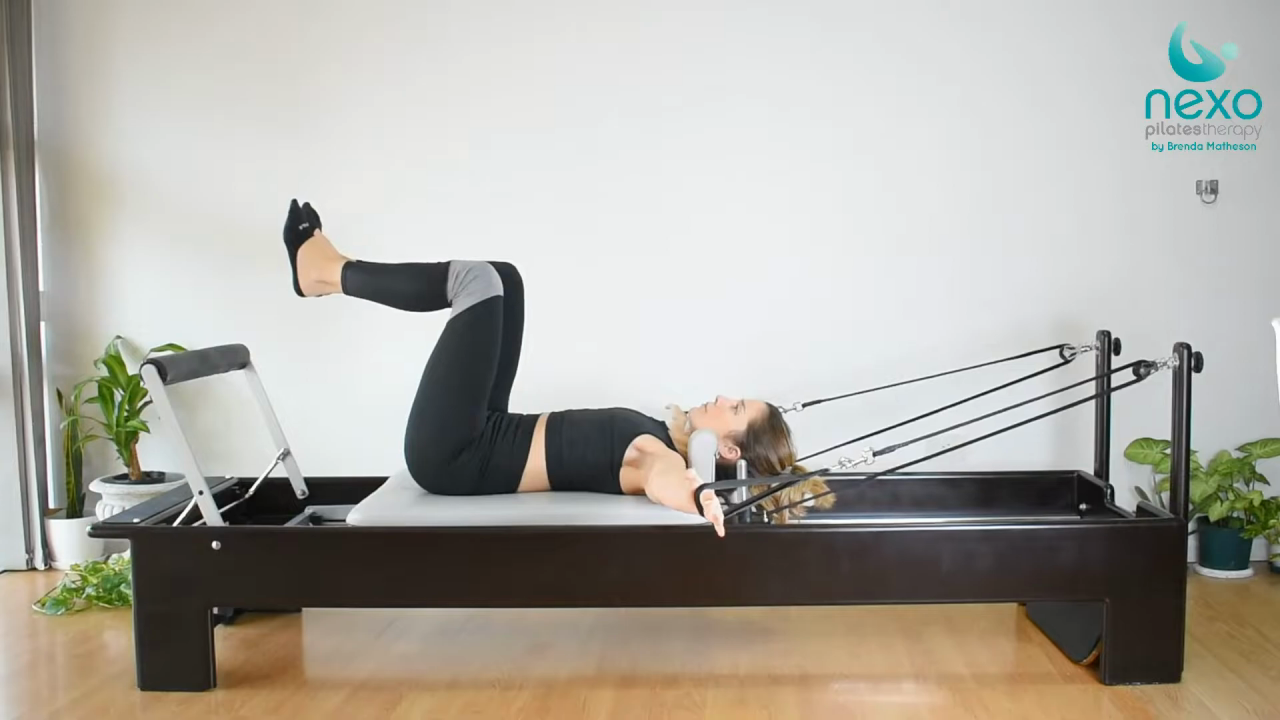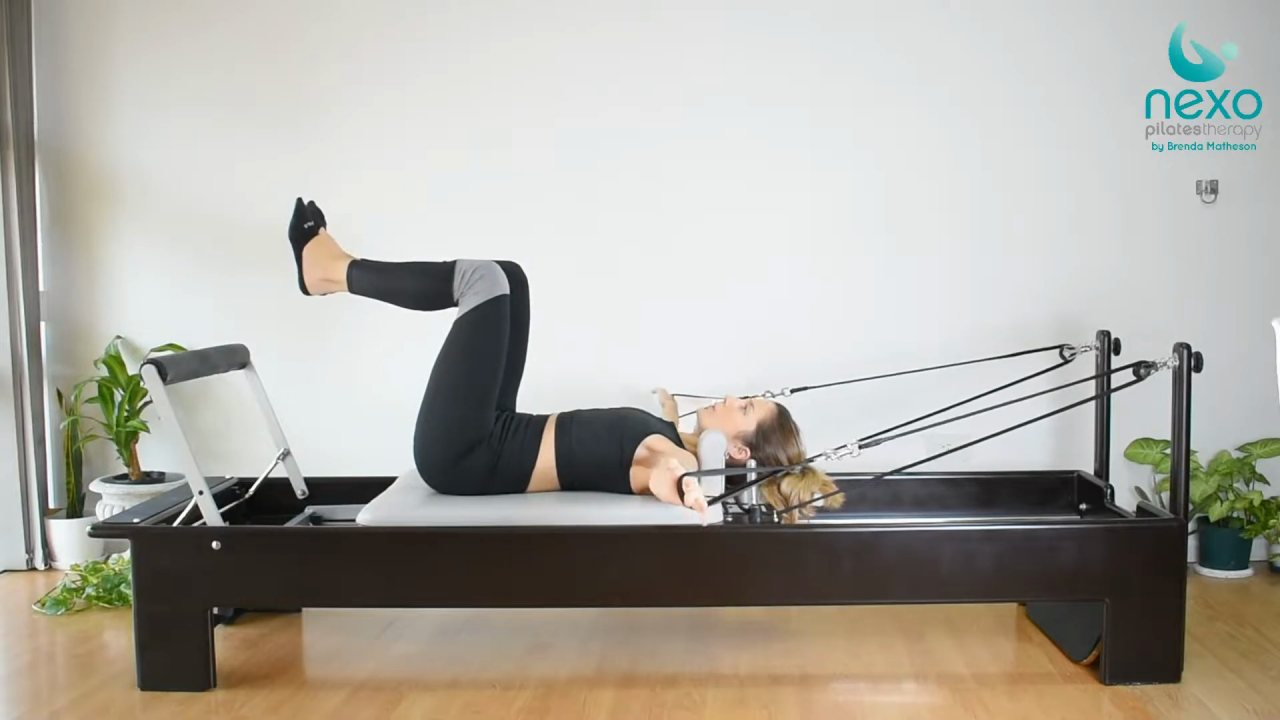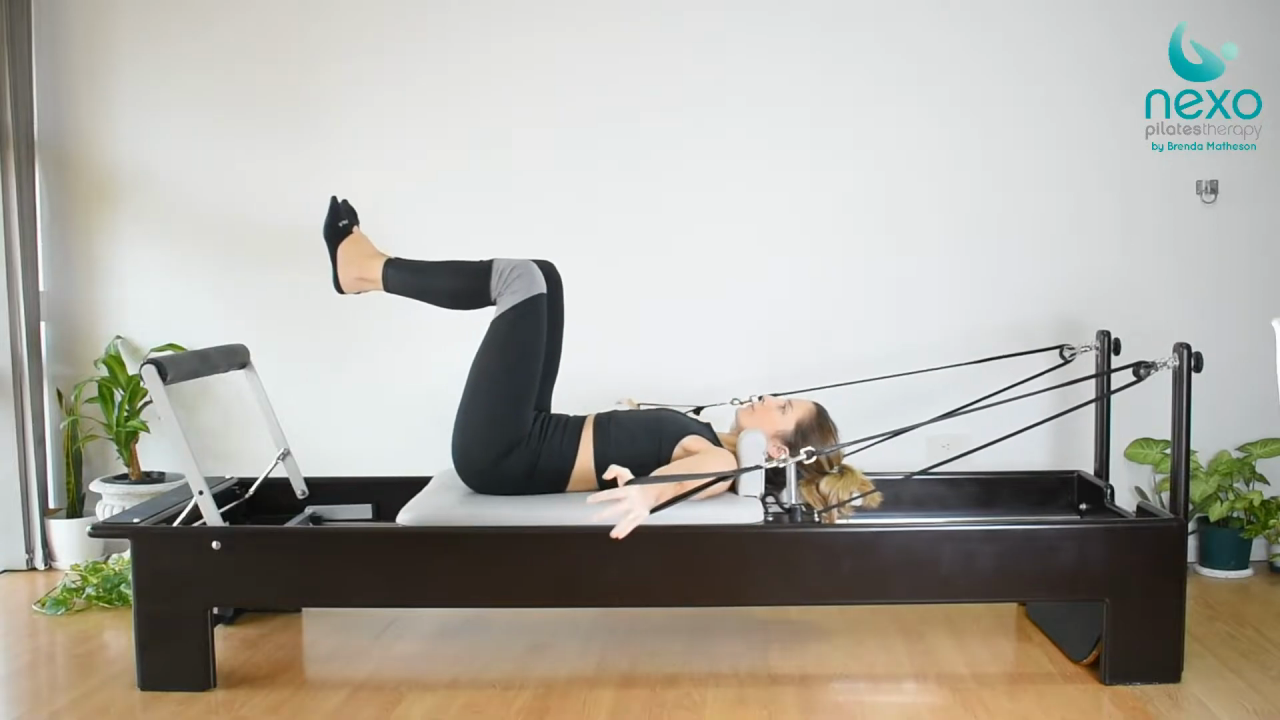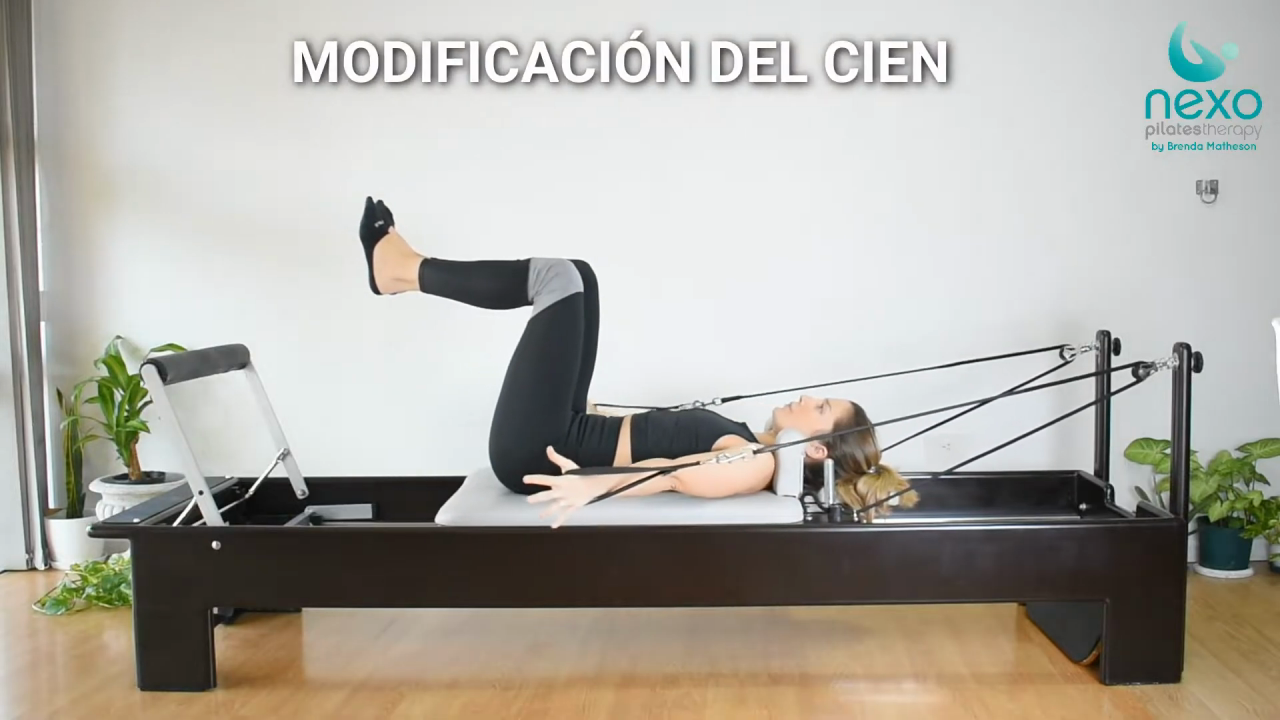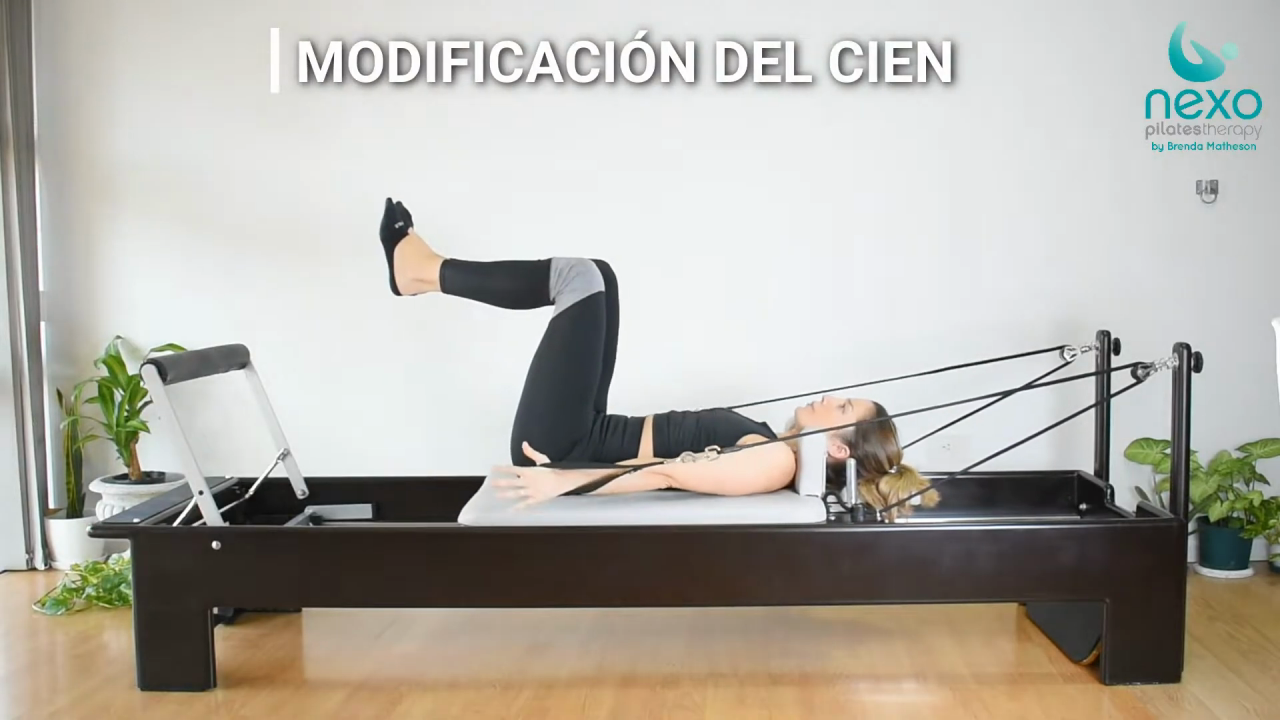
dt=0.5s
person 1, frame 1
left shoulder: (672, 462)
right shoulder: (671, 441)
left elbow: (663, 479)
left wrist: (696, 495)
right wrist: (680, 417)
left hip: (455, 458)
right hip: (490, 439)
left knee: (478, 281)
right knee: (498, 279)
left ankle: (331, 272)
right ankle: (336, 274)
person 1, frame 2
left shoulder: (683, 465)
right shoulder: (681, 445)
left elbow: (662, 477)
left wrist: (677, 486)
right wrist: (669, 405)
left hip: (464, 459)
right hip: (493, 443)
left knee: (484, 279)
right knee: (505, 277)
left ankle: (336, 270)
right ankle: (340, 273)
person 1, frame 3
left shoulder: (723, 467)
right shoulder: (716, 446)
left elbow: (681, 479)
left wrist: (643, 493)
right wrist: (641, 412)
left hip: (502, 458)
right hip: (532, 440)
left knee: (521, 280)
right knee: (538, 277)
left ankle: (369, 268)
right ankle: (372, 272)
person 1, frame 4
left shoulder: (757, 466)
right shoulder: (749, 444)
left elbow: (674, 474)
left wrist: (591, 486)
right wrist: (604, 410)
left hip: (536, 454)
right hip: (566, 443)
left knee: (559, 278)
right knee: (573, 277)
left ankle: (407, 271)
right ankle: (409, 273)
person 1, frame 5
left shoulder: (776, 464)
right shoulder: (769, 446)
left elbow: (672, 473)
left wrist: (566, 480)
left hip: (561, 450)
right hip: (586, 442)
left knee: (580, 280)
right knee: (592, 277)
left ankle: (428, 271)
right ankle: (428, 273)
